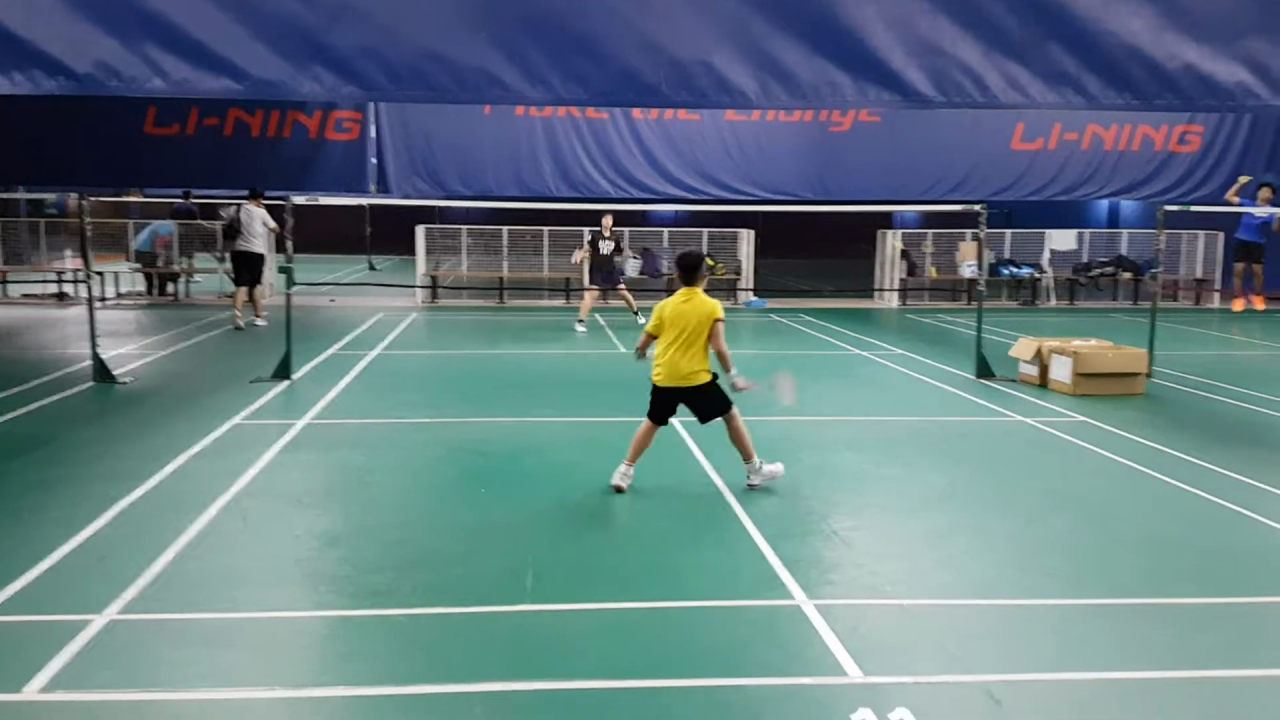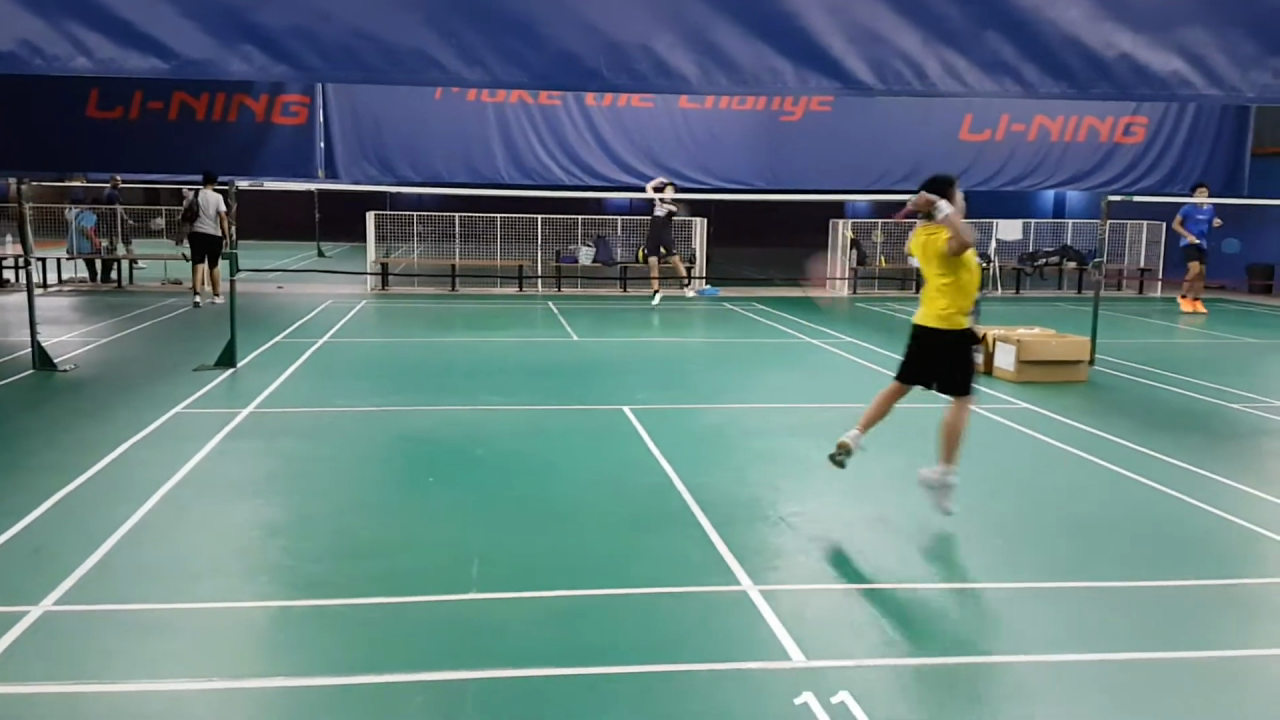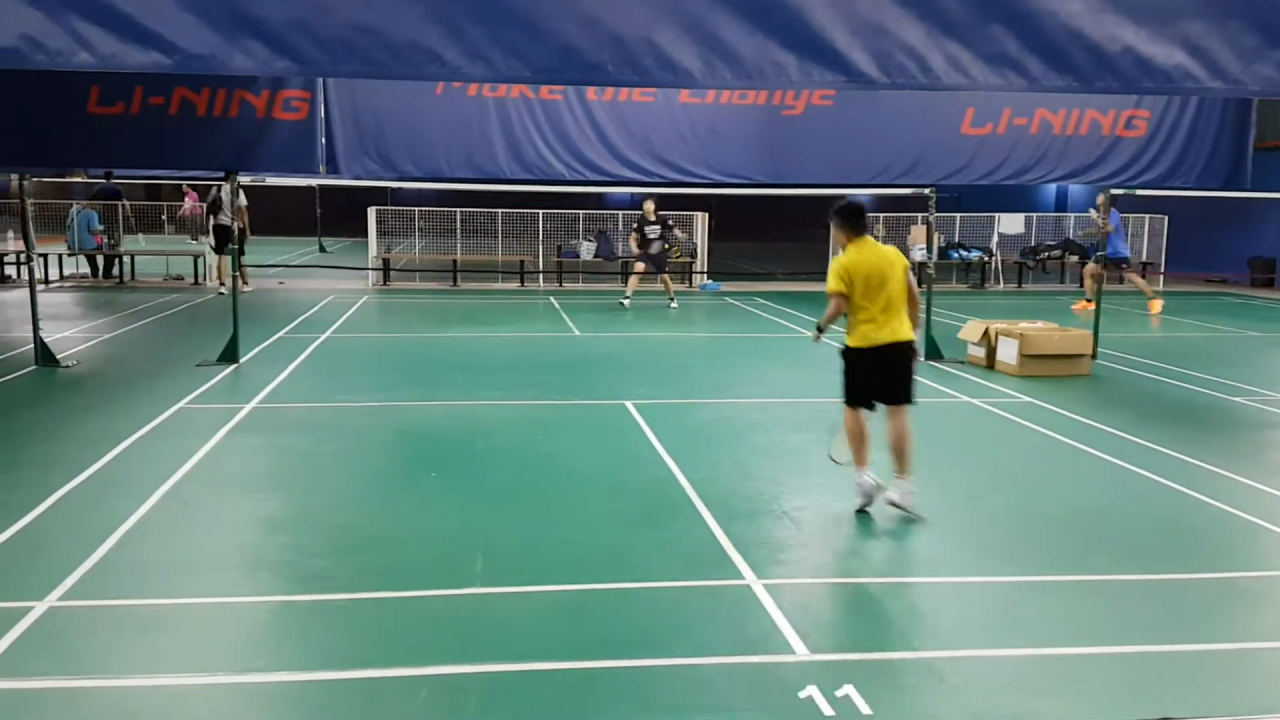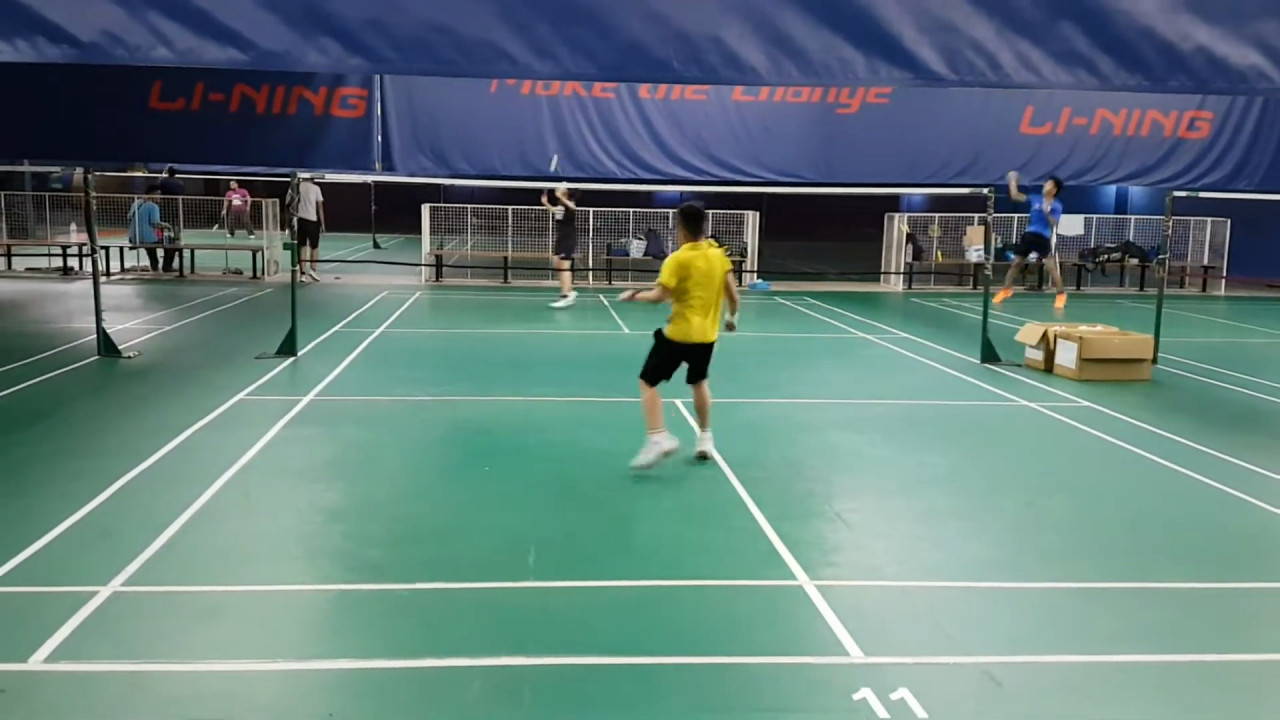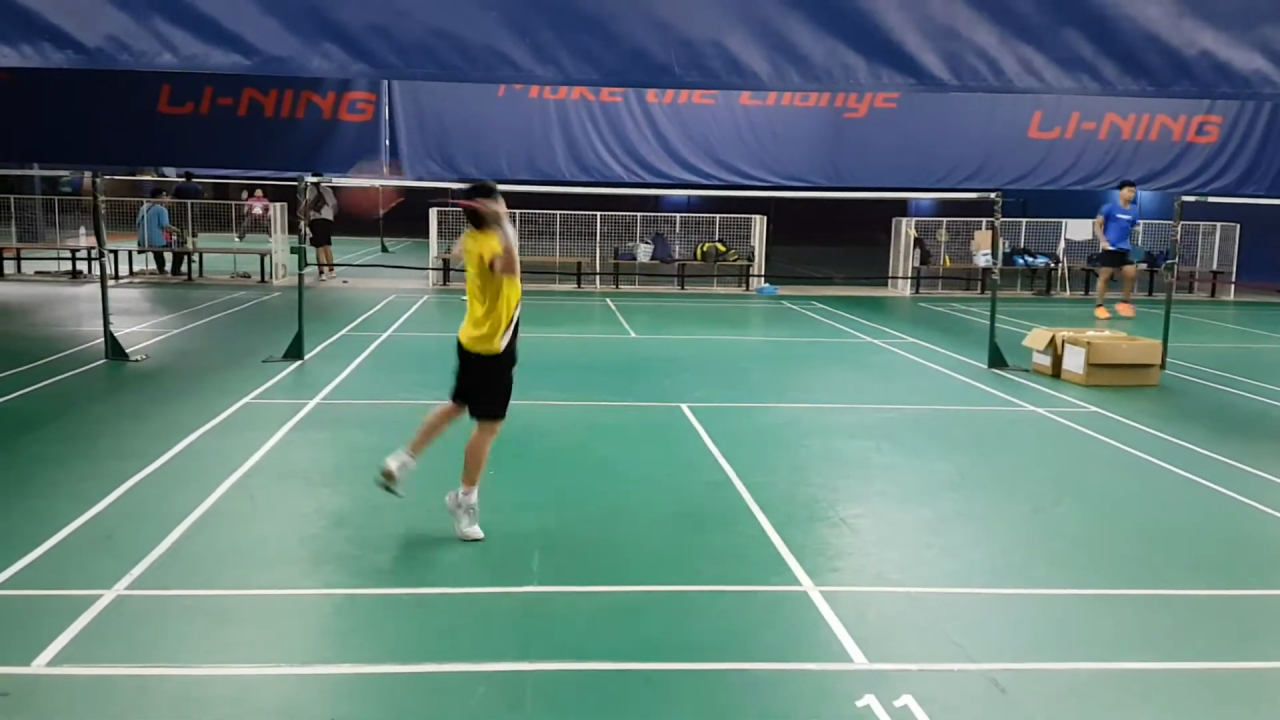
dt=1s
person 1, frame 1
left shoulder: (664, 307)
right shoulder: (712, 306)
left elbow: (643, 345)
right elbow: (719, 349)
left wrist: (641, 352)
right wrist: (733, 377)
left hip: (664, 379)
right hip: (697, 380)
left knee: (652, 423)
right knee: (731, 415)
left ankle: (625, 472)
right ankle: (755, 470)
person 1, frame 2
left shoulder: (921, 236)
right shoulder: (945, 238)
right elbow: (965, 240)
left wrist: (932, 210)
right wrist: (942, 206)
left hip: (925, 324)
right hip: (950, 327)
left knee: (900, 385)
right knee: (960, 400)
left ankle: (853, 437)
right ankle: (942, 474)
person 1, frame 3
left shoulder: (844, 263)
right shoulder: (894, 254)
left elbow: (837, 307)
right elbow: (914, 297)
left wrist: (821, 326)
right wrist: (912, 336)
left hip: (863, 345)
right hip: (900, 341)
left knee: (853, 409)
right knee: (897, 412)
left ankle: (864, 476)
right ankle: (901, 486)
person 1, frame 4
left shoulder: (677, 260)
right shoulder: (719, 256)
left elbow: (658, 296)
right elbow: (733, 296)
left wrist: (632, 295)
right wrist: (732, 318)
left hip: (678, 335)
right hip: (706, 336)
left knee: (648, 383)
right knee: (699, 382)
left ankle: (658, 440)
right ankle: (705, 439)
person 1, frame 5
left shoulder: (473, 241)
right shoulder: (490, 246)
right elbow: (510, 270)
right wrist: (505, 226)
left hip: (474, 342)
right hip: (491, 348)
left knee: (456, 405)
right knee: (488, 425)
left ankle: (401, 461)
right ankle: (465, 499)
